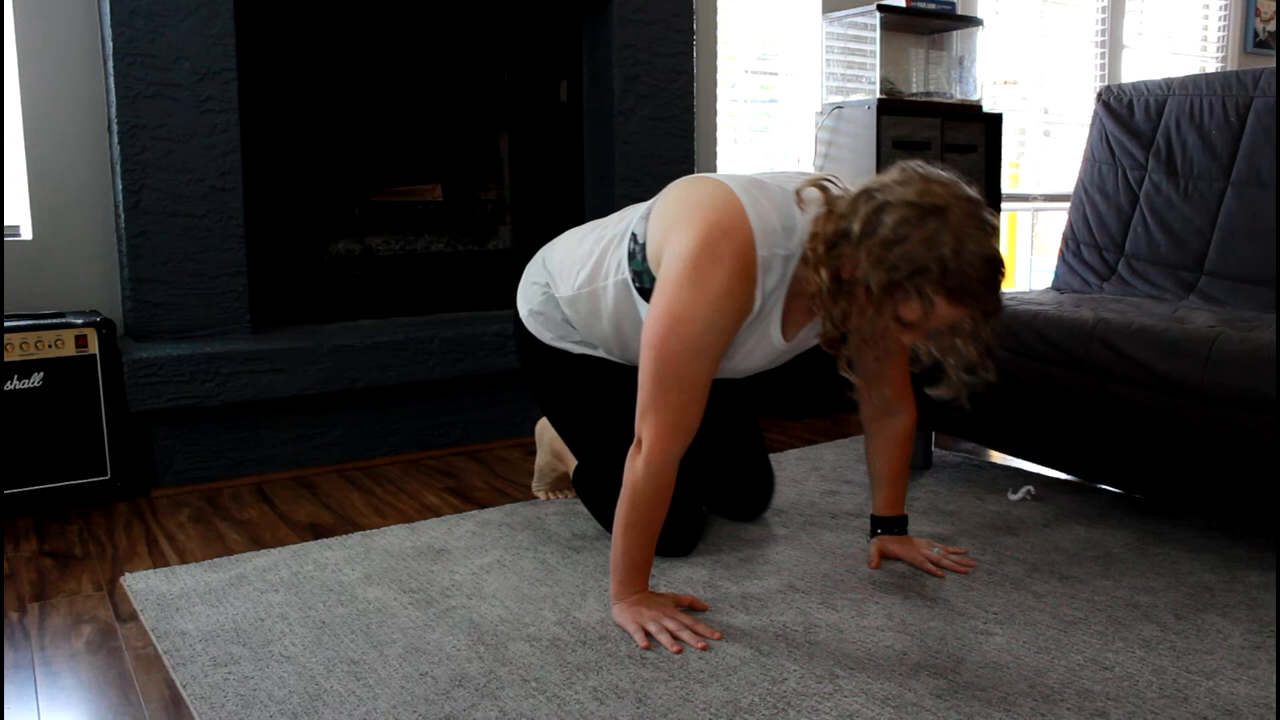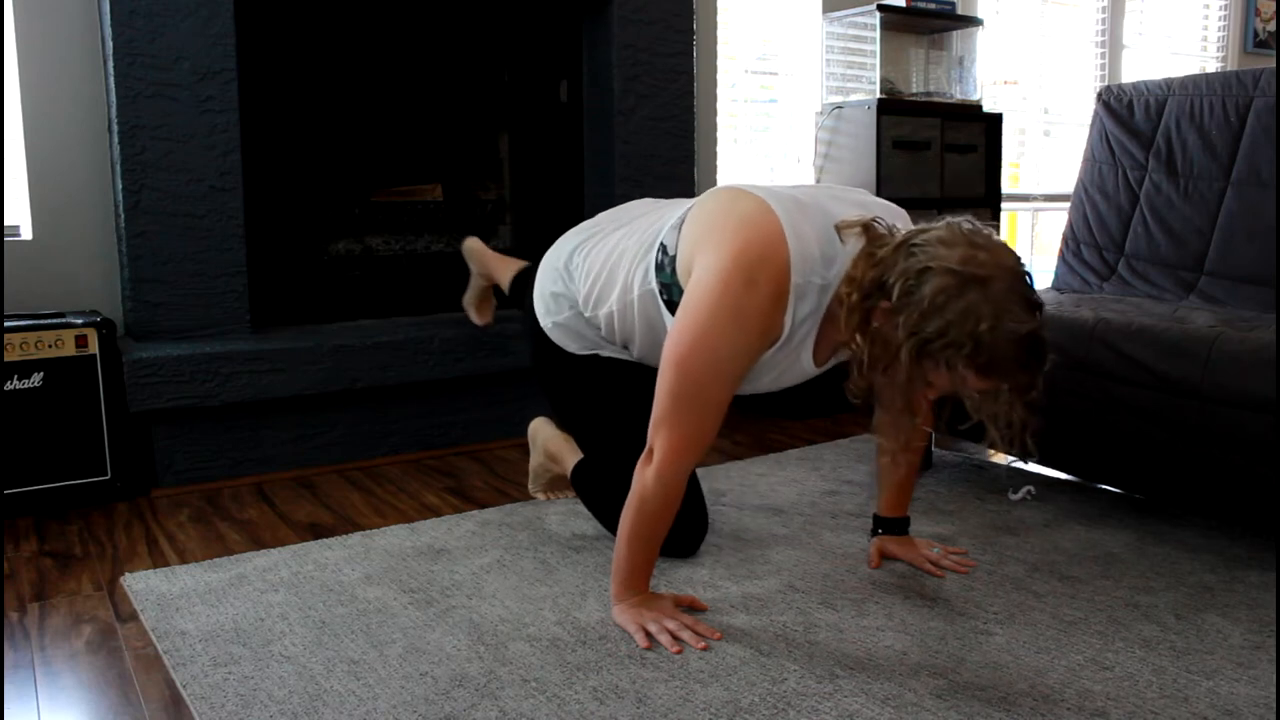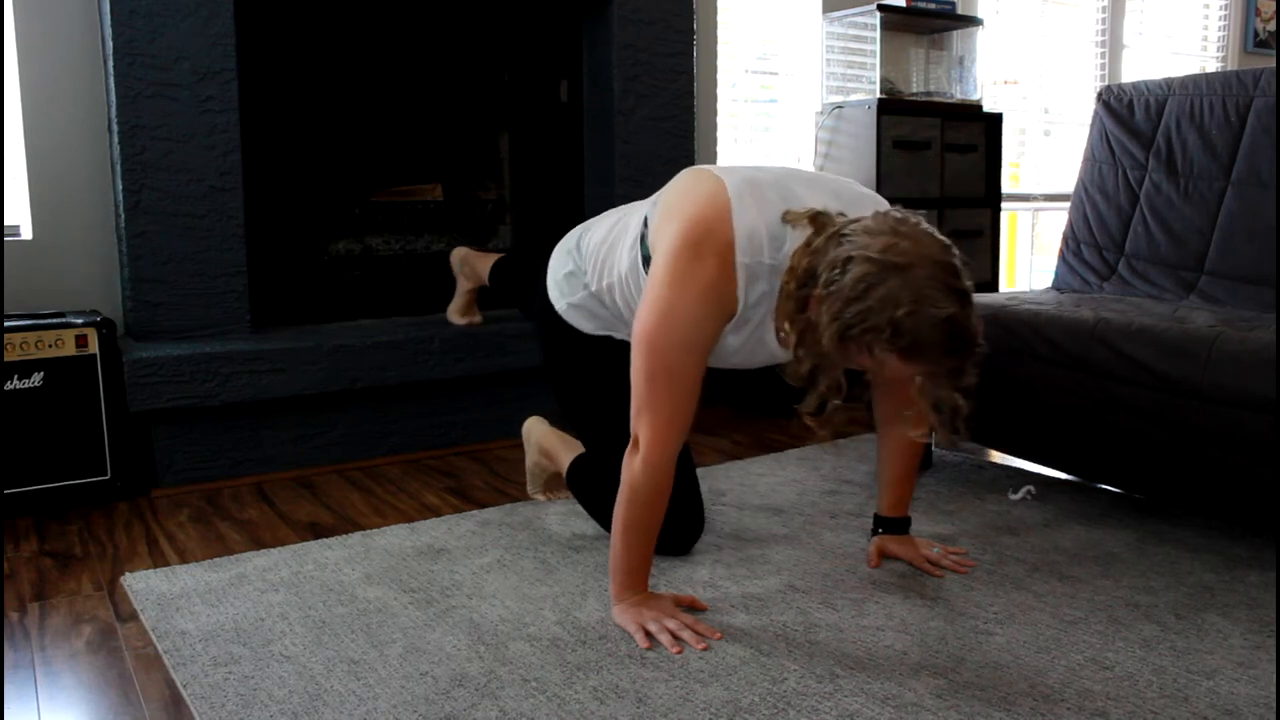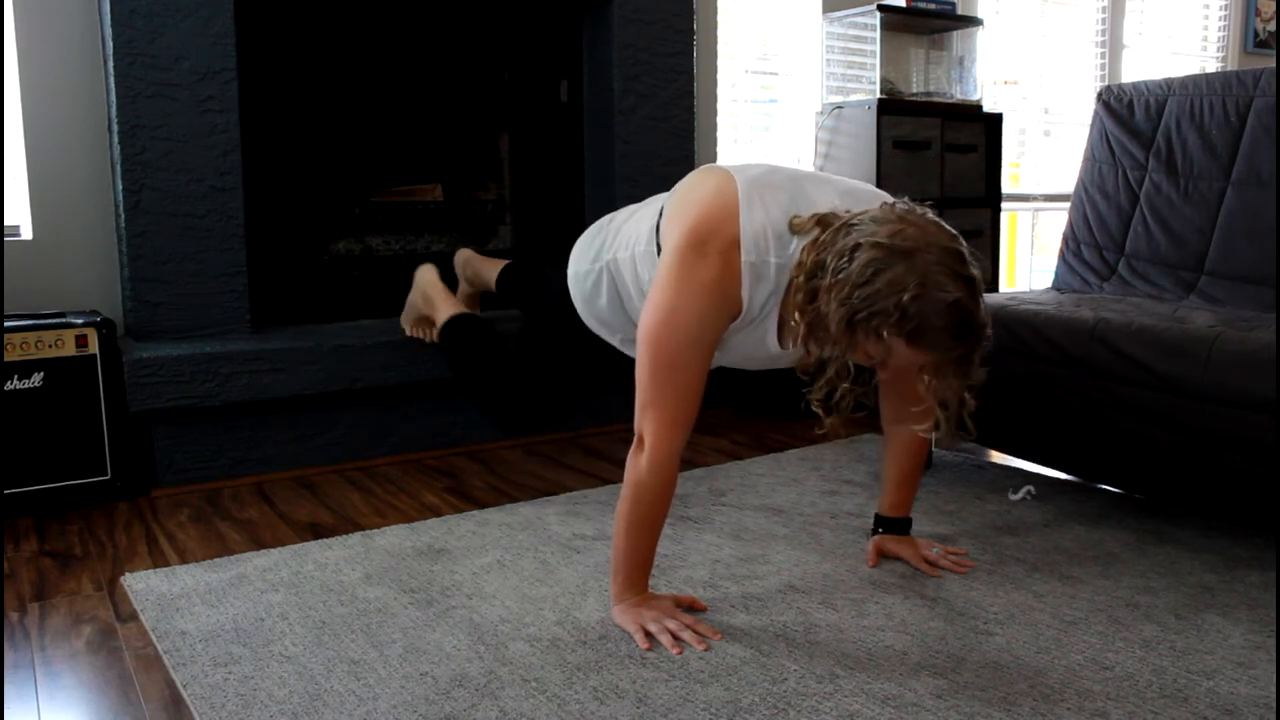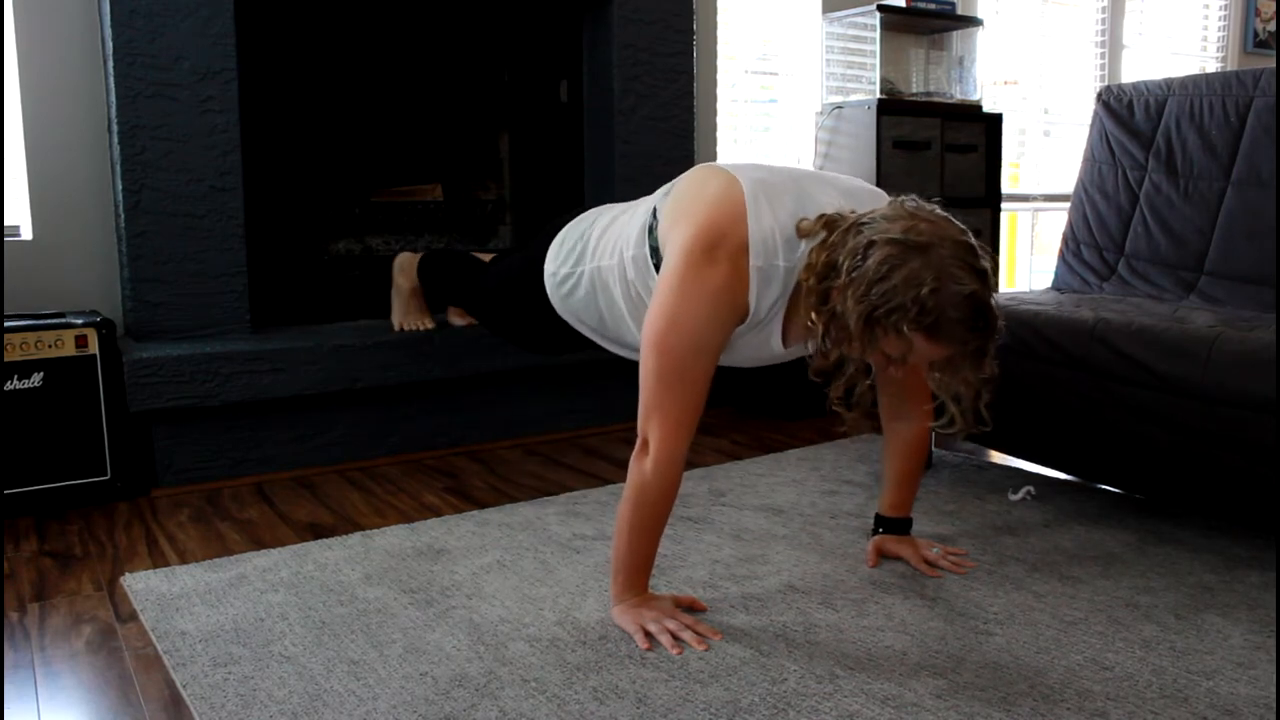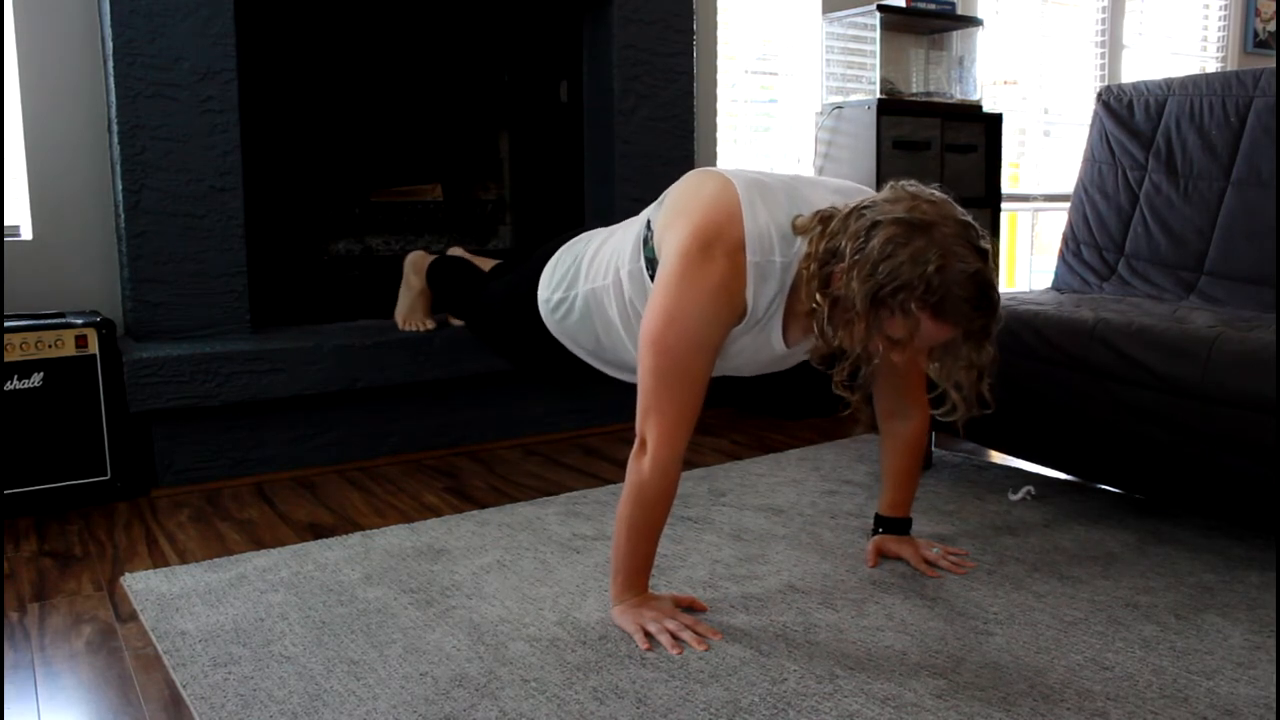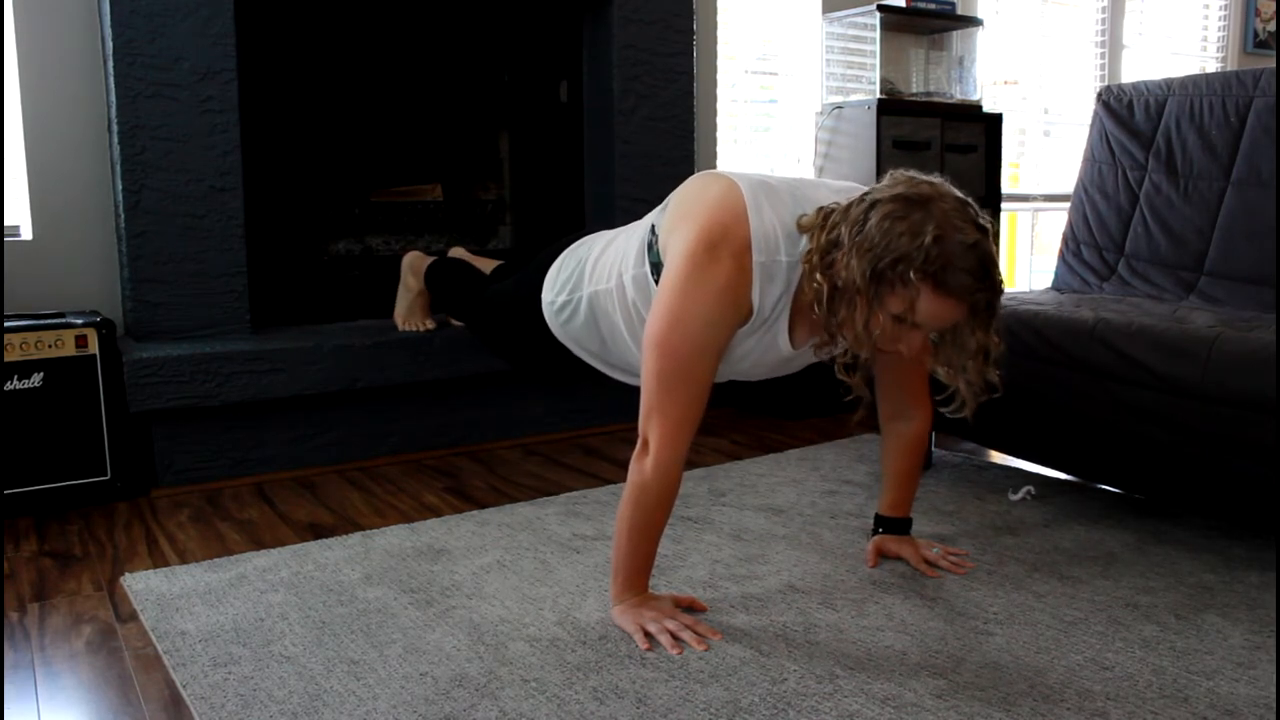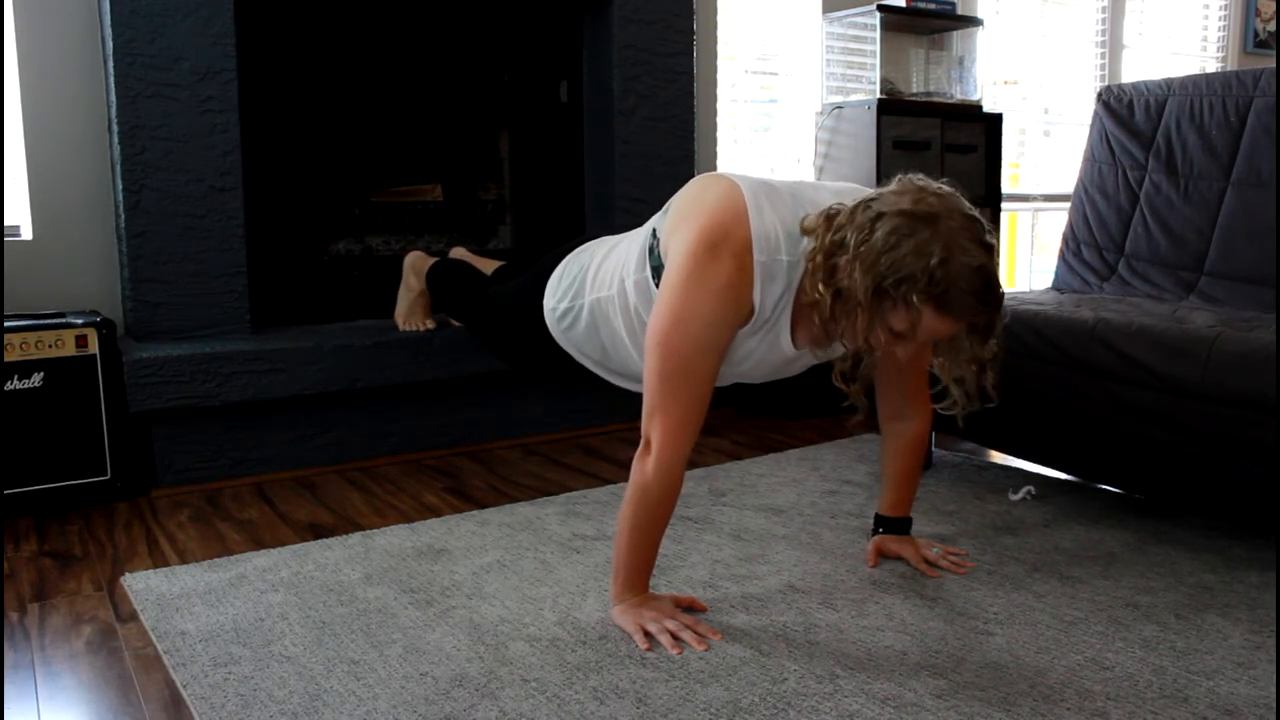
dt=0.7s
person 1, frame 1
left shoulder: (870, 247)
right shoulder: (722, 255)
left elbow: (890, 407)
right elbow: (656, 446)
left wrist: (888, 526)
right wrist: (630, 594)
right hip: (568, 326)
left knee: (746, 497)
right knee: (673, 530)
right ankle: (566, 444)
person 1, frame 2
left shoulder: (903, 269)
right shoulder: (753, 278)
left elbow: (905, 416)
right elbow: (666, 456)
left wrist: (892, 527)
right wrist: (629, 597)
left hip: (641, 268)
right hip: (580, 320)
right knee: (679, 532)
left ankle: (491, 264)
right ankle: (558, 445)
person 1, frame 3
left shoulder: (885, 261)
right shoulder: (710, 256)
left elbow: (905, 407)
right elbow: (651, 443)
left wrist: (893, 526)
right wrist: (629, 596)
right hip: (594, 303)
right knee: (675, 529)
left ankle: (476, 265)
right ankle: (557, 447)
person 1, frame 4
left shoulder: (894, 265)
right shoulder: (716, 257)
left elbow: (907, 411)
right elbow: (656, 442)
left wrist: (893, 525)
right wrist: (628, 596)
right hip: (609, 289)
right knee: (503, 385)
left ankle: (482, 268)
right ankle: (437, 294)
person 1, frame 5
left shoulder: (893, 256)
right shoulder: (721, 256)
left elbow: (909, 410)
right elbow: (658, 444)
left wrist: (893, 526)
right wrist: (628, 597)
left hip: (644, 278)
right hip: (582, 281)
right knee: (495, 305)
left ankle: (479, 258)
right ankle: (415, 272)
person 1, frame 6
left shoulder: (890, 258)
right shoulder: (717, 256)
left elbow: (905, 411)
right elbow: (657, 444)
left wrist: (893, 525)
right wrist: (628, 597)
left hip: (636, 301)
right hip: (572, 302)
right knee: (488, 310)
left ankle: (473, 262)
right ankle: (431, 272)
person 1, frame 7
left shoulder: (899, 266)
right shoulder: (724, 253)
left elbow: (907, 414)
right elbow: (660, 445)
left wrist: (891, 525)
right wrist: (628, 597)
left hip: (637, 300)
right hip: (577, 302)
right knee: (488, 313)
left ankle: (473, 259)
right ankle: (428, 272)
person 1, frame 8
left shoulder: (900, 273)
right shoulder: (725, 256)
left elbow: (907, 413)
right elbow: (663, 444)
left wrist: (892, 525)
right wrist: (628, 596)
left hip: (637, 302)
right hip: (578, 309)
right knee: (491, 311)
left ankle: (475, 261)
right ankle: (431, 273)
